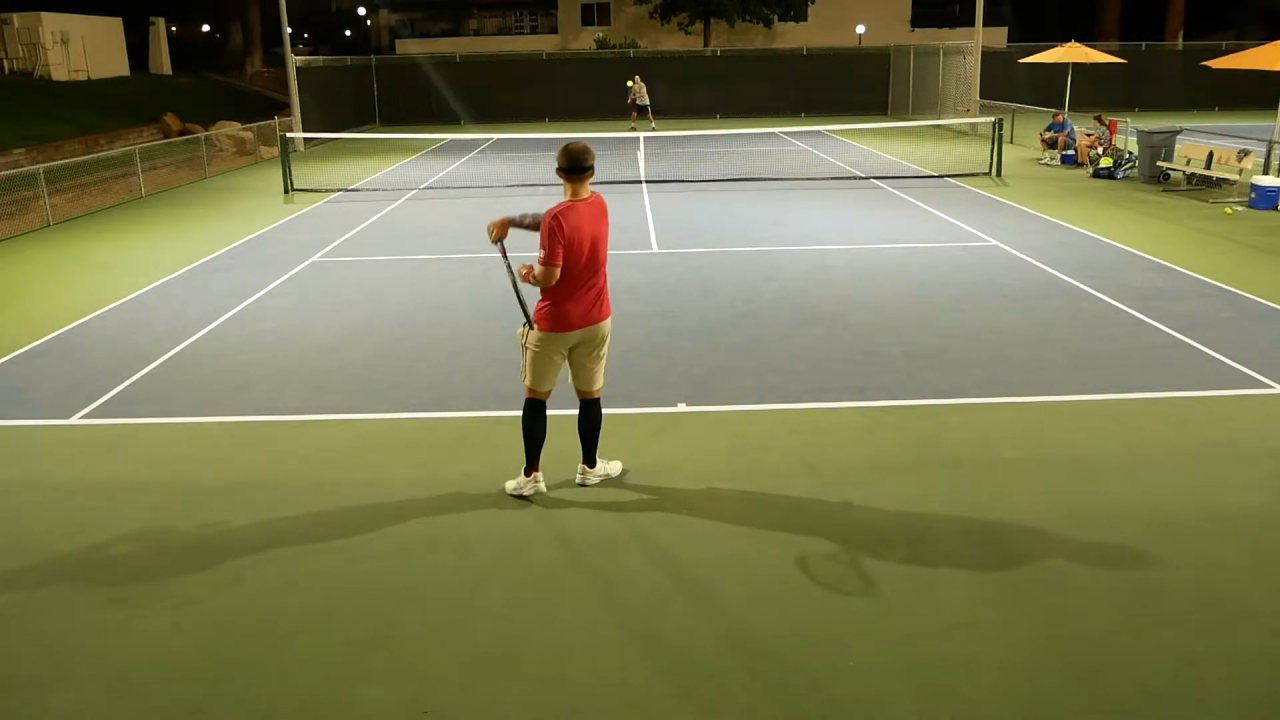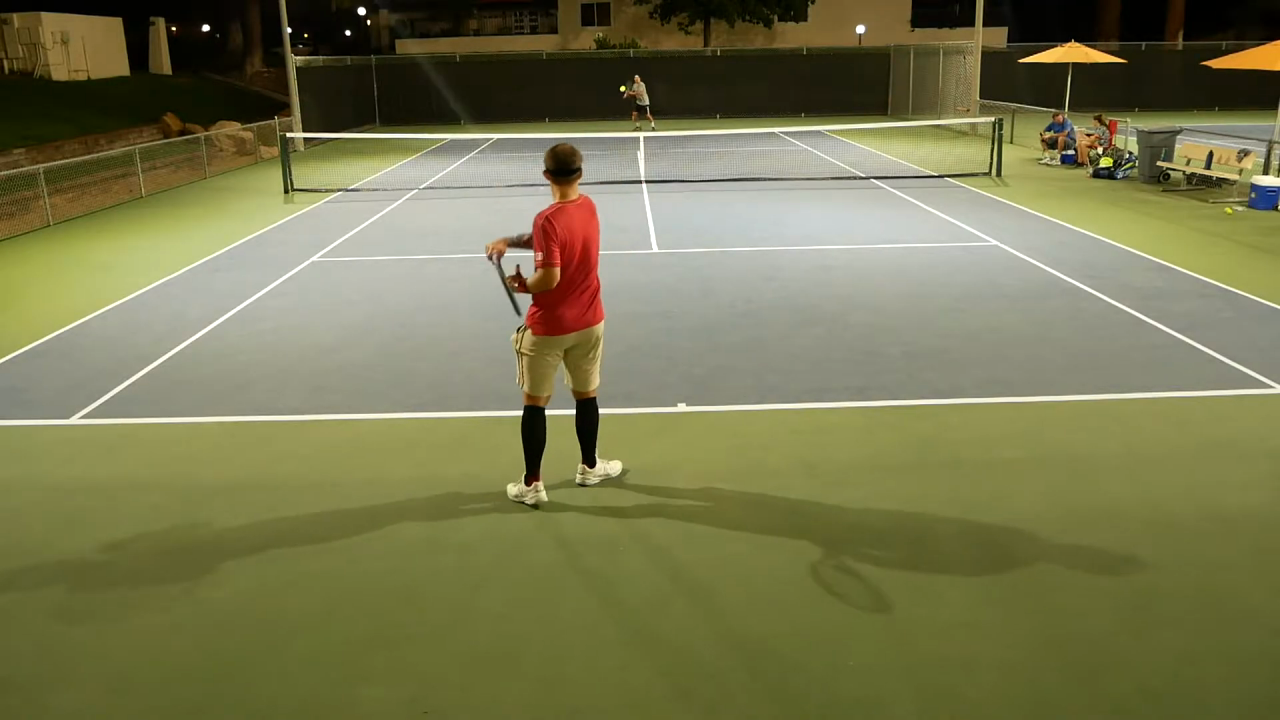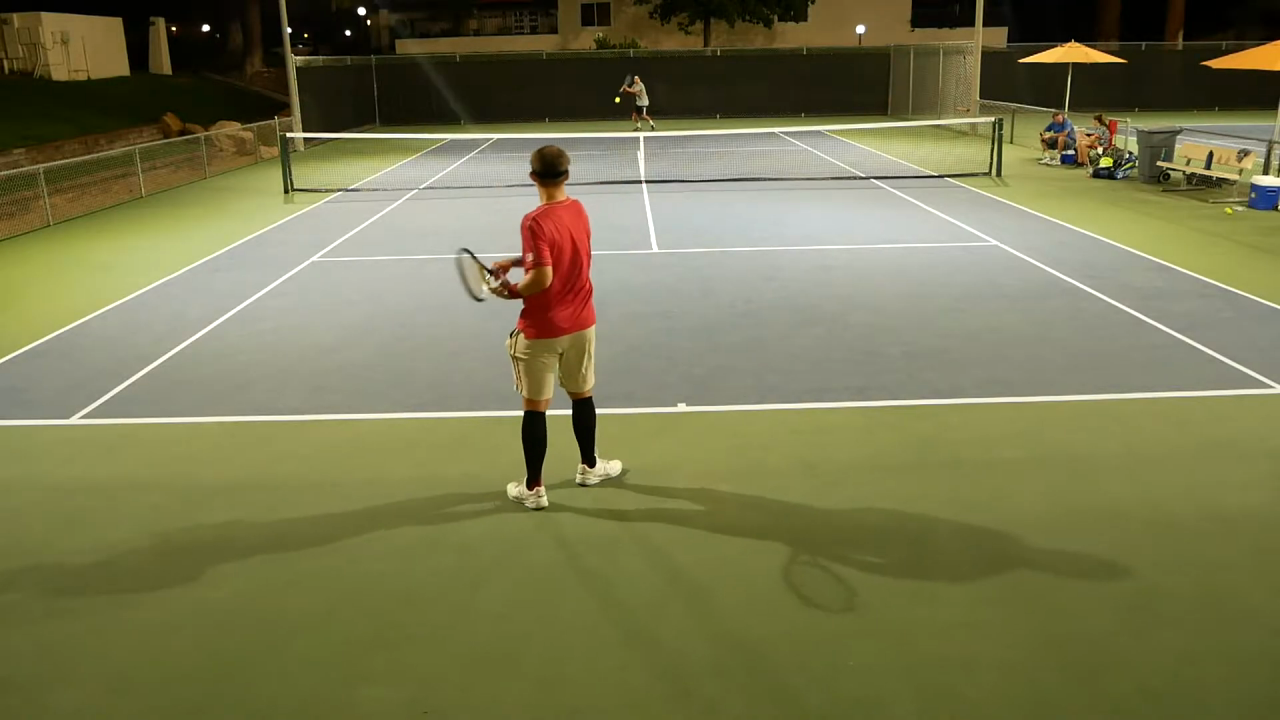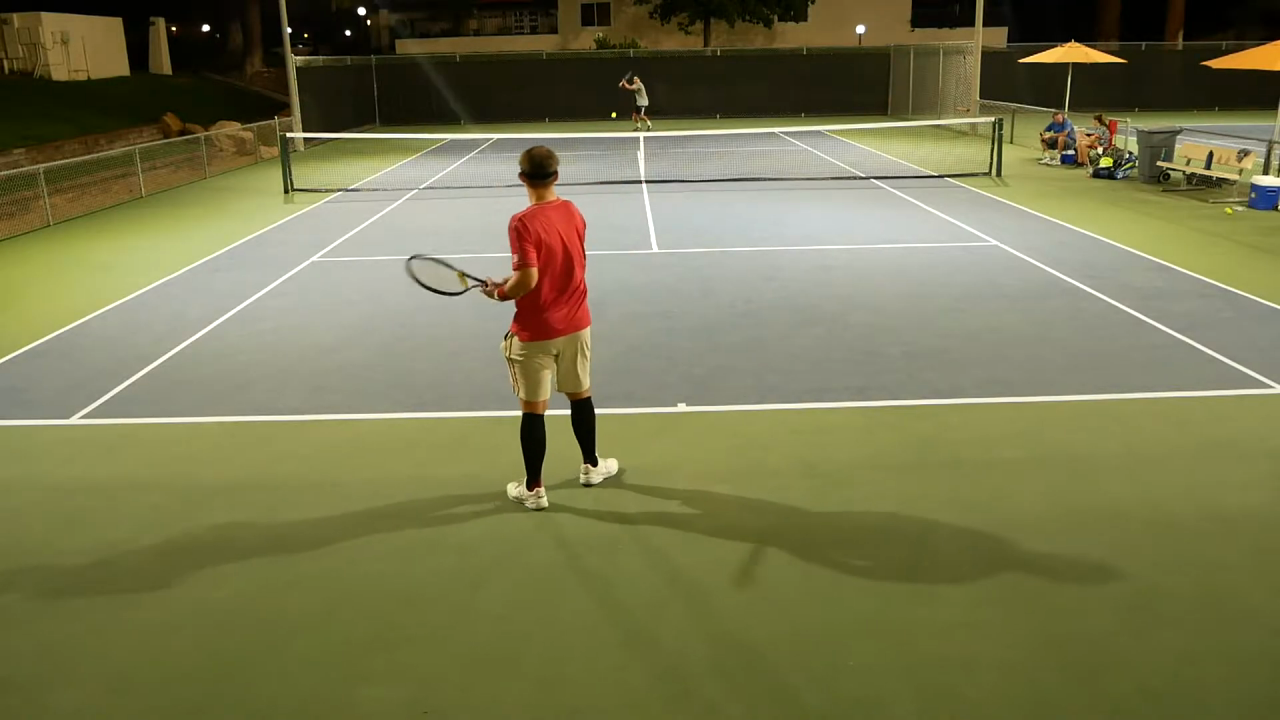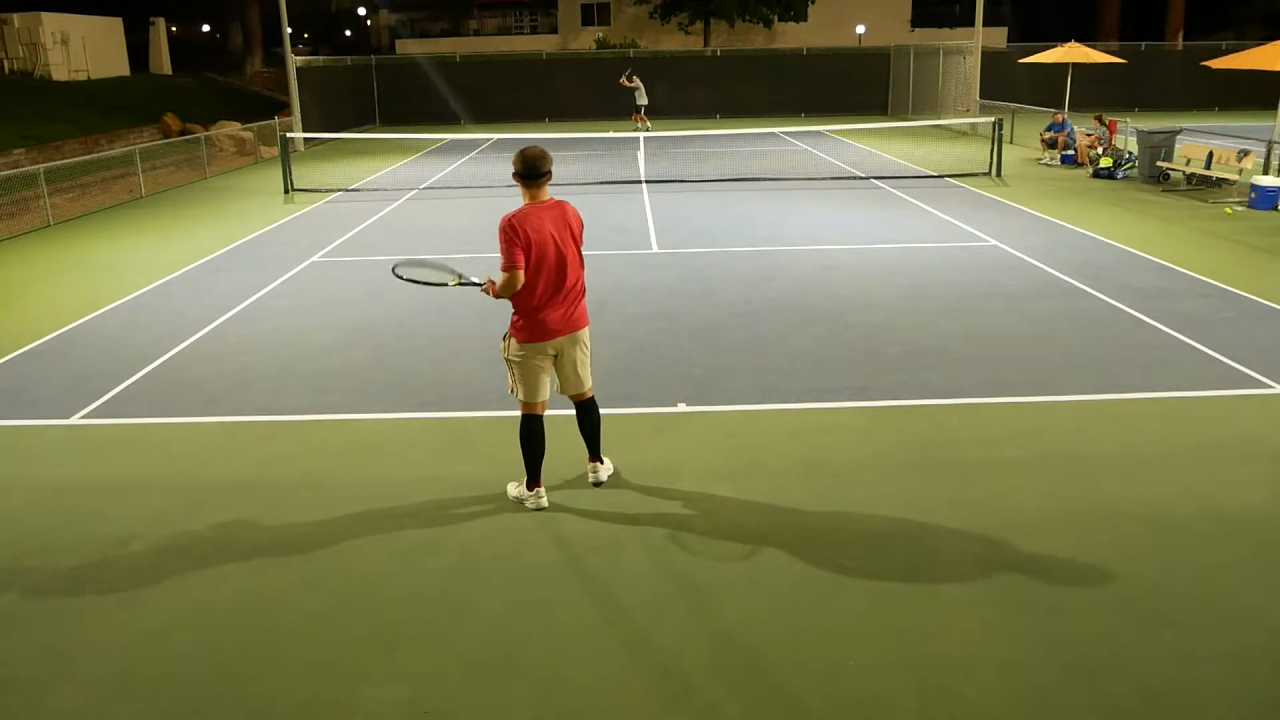
dt=0.1s
person 1, frame 1
left shoulder: (555, 218)
right shoulder: (599, 204)
left elbow: (549, 278)
left wrist: (529, 275)
right wrist: (510, 220)
left hip: (553, 323)
right hip: (595, 321)
left knee: (536, 397)
right knee: (590, 395)
left ankle: (531, 475)
right ankle: (589, 467)
person 1, frame 2
left shoulder: (548, 219)
right shoulder: (588, 206)
left elbow: (550, 279)
left wrist: (522, 283)
right wrist: (510, 241)
left hip: (548, 327)
right hip: (589, 322)
left knee: (535, 403)
right knee: (586, 395)
left ankle: (532, 483)
right ankle: (589, 466)
person 1, frame 3
left shoulder: (534, 221)
right shoulder: (578, 210)
left elbow: (542, 279)
left wrist: (511, 290)
right wrist: (515, 262)
left hip: (540, 330)
right hip: (581, 324)
left knee: (535, 407)
right knee: (582, 396)
left ankle: (534, 487)
right ankle: (589, 466)
person 1, frame 4
left shoulder: (522, 223)
right shoulder: (573, 212)
left elbow: (526, 281)
left wrist: (500, 291)
left hip: (534, 331)
right hip: (576, 324)
left knee: (533, 408)
right knee: (580, 395)
left ankle: (534, 488)
right ankle: (591, 465)
person 1, frame 5
left shoulder: (513, 222)
right shoulder: (570, 212)
left elbow: (515, 282)
left wrist: (494, 290)
left hip: (532, 332)
right hip: (574, 324)
left knee: (532, 409)
right knee: (583, 395)
left ankle: (534, 488)
right ankle: (596, 464)
